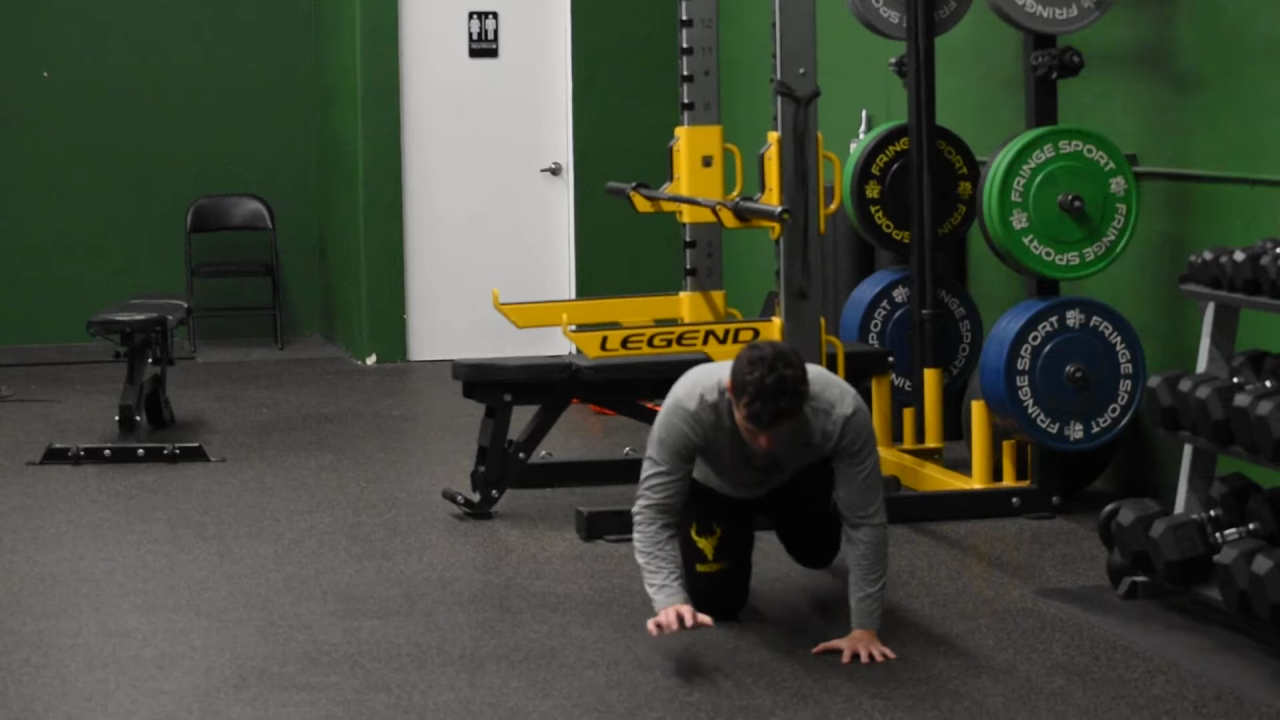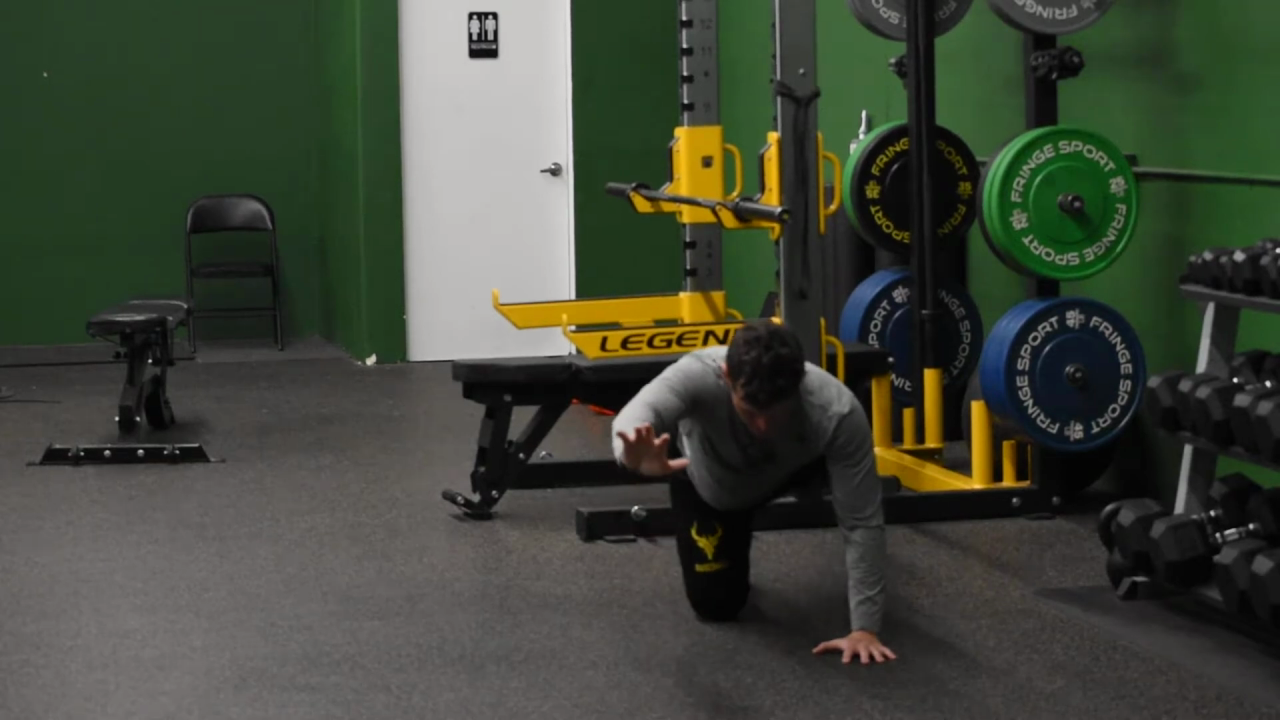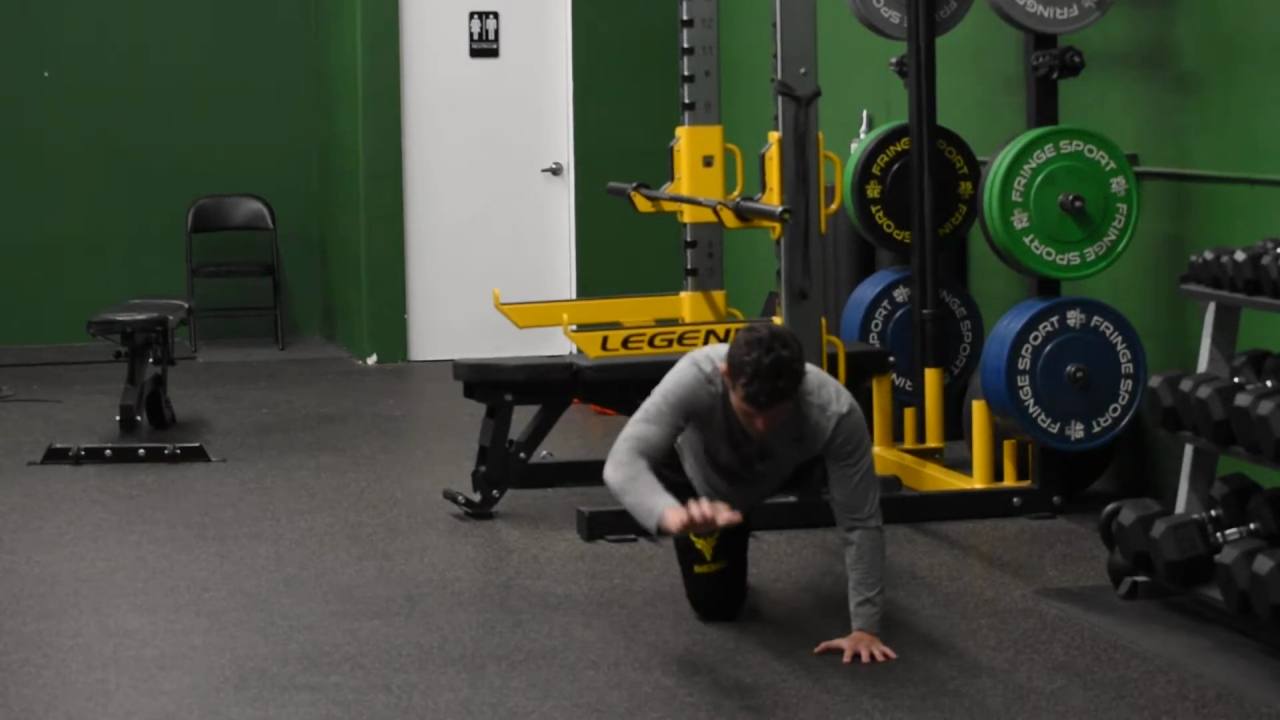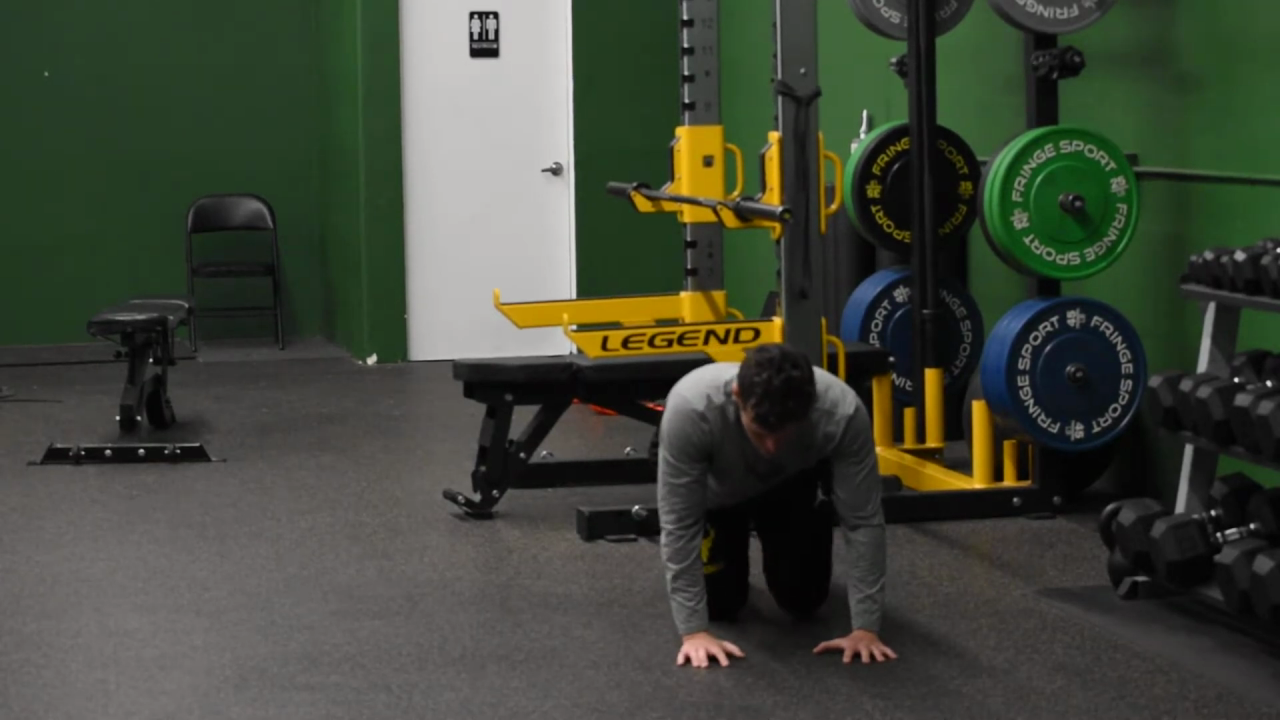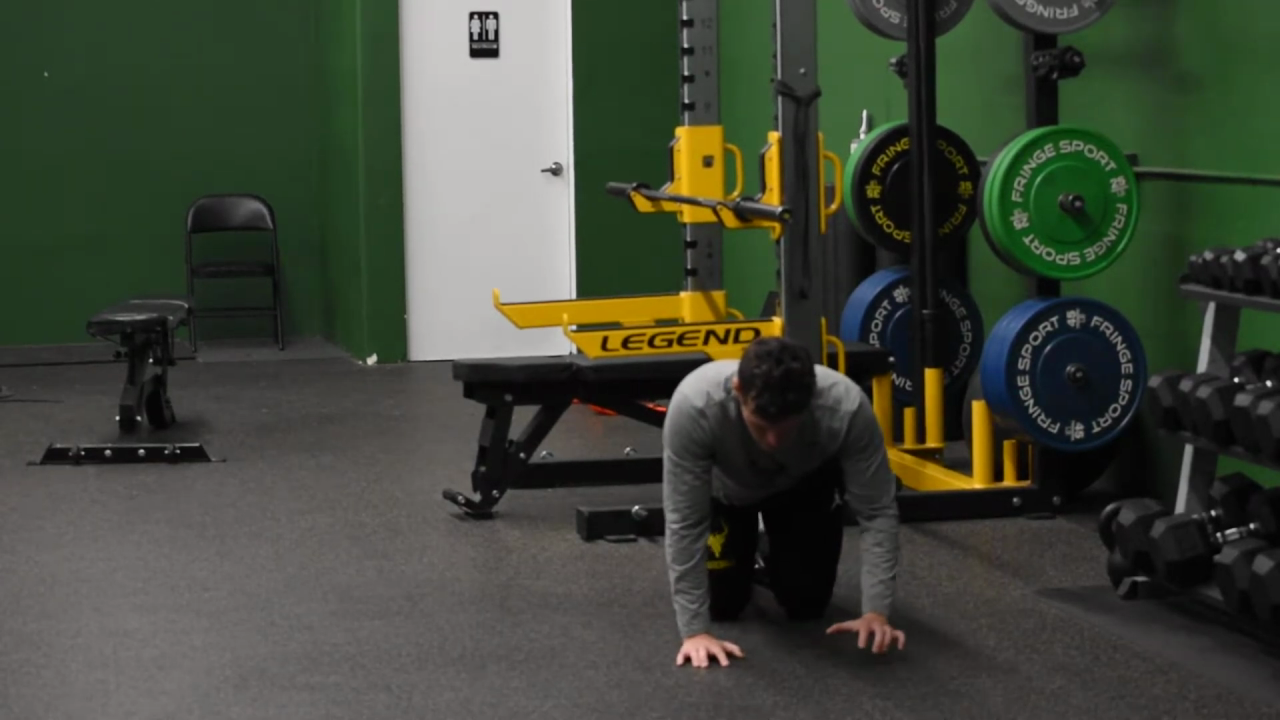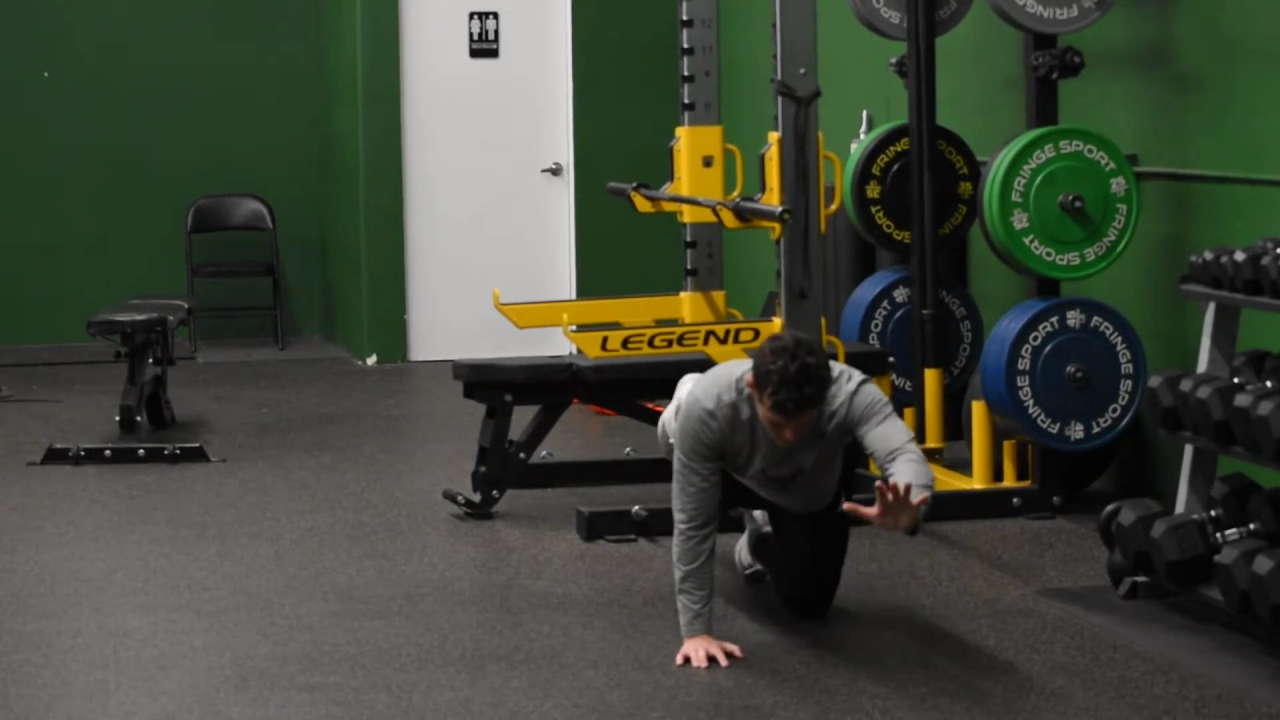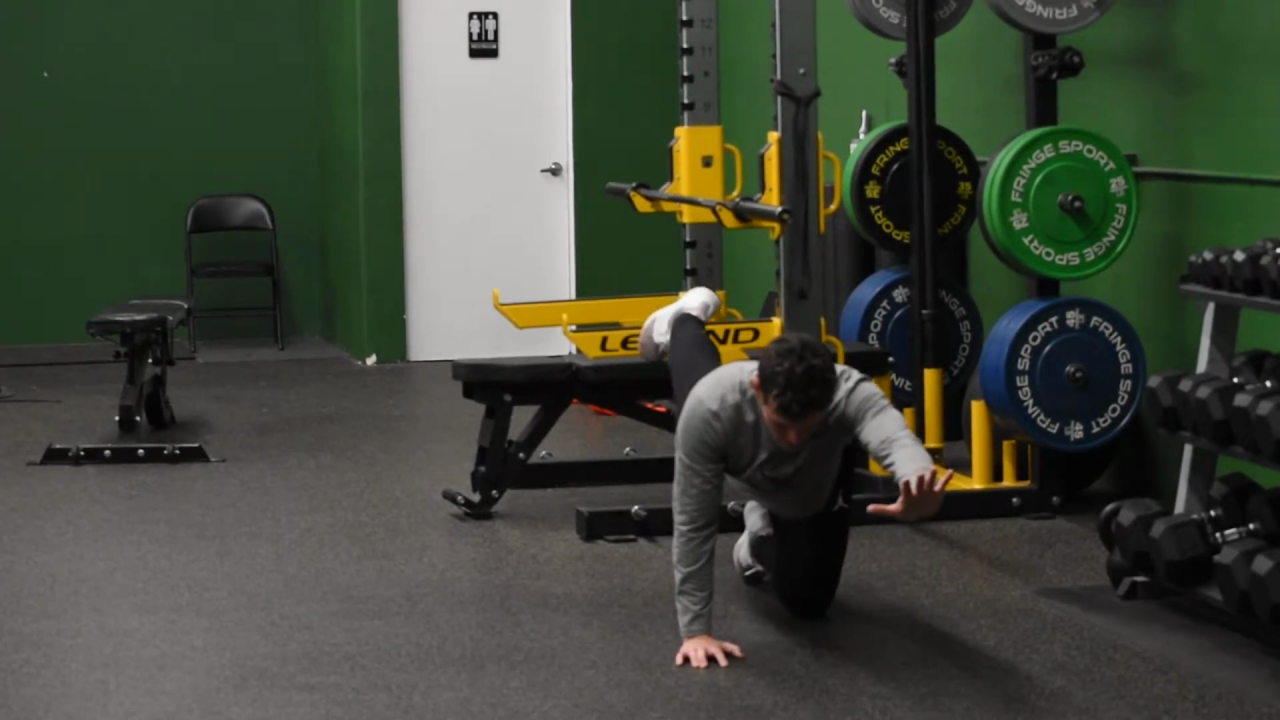
dt=0.7s
person 1, frame 1
left shoulder: (842, 412)
right shoulder: (690, 404)
left elbow: (866, 521)
right elbow: (653, 511)
left wrist: (864, 628)
right wrist: (670, 599)
left knee: (817, 555)
right knee: (717, 602)
person 1, frame 2
left shoulder: (837, 412)
right shoulder: (699, 375)
left elbow: (863, 521)
right elbow: (637, 416)
left wrist: (865, 628)
right wrist: (634, 457)
left hip: (788, 469)
right hip: (706, 474)
right knee: (716, 603)
person 1, frame 3
left shoulder: (834, 413)
right shoulder: (697, 378)
left elbow: (861, 522)
right elbow: (622, 465)
left wrist: (865, 628)
right wrist: (671, 514)
left hip: (784, 467)
right hip: (699, 473)
right knee: (716, 604)
person 1, frame 4
left shoulder: (842, 412)
right shoulder: (691, 407)
left elbow: (863, 521)
right elbow: (678, 523)
left wrist: (865, 627)
right wrist: (693, 630)
left hip: (793, 482)
right hip: (712, 488)
left knee: (802, 599)
right knee: (720, 604)
person 1, frame 5
left shoulder: (846, 408)
right shoulder: (694, 405)
left elbow: (878, 511)
right elbow: (684, 521)
left wrist: (876, 610)
right wrist: (694, 630)
left hip: (806, 484)
right hip: (724, 487)
left knee: (805, 605)
right knee: (722, 604)
left ankle: (775, 551)
person 1, frame 6
left shoulder: (853, 395)
right shoulder: (708, 406)
left elbow: (905, 455)
right elbow: (693, 522)
left wrist: (906, 512)
right wrist: (695, 630)
right hip: (739, 475)
left knee: (807, 604)
left ankle: (762, 540)
person 1, frame 7
left shoulder: (853, 396)
right shoulder: (712, 406)
left elbow: (898, 443)
right elbow: (693, 524)
left wrist: (917, 492)
right wrist: (695, 629)
right hip: (744, 473)
left knee: (807, 603)
left ankle: (762, 538)
right ankle: (683, 322)
